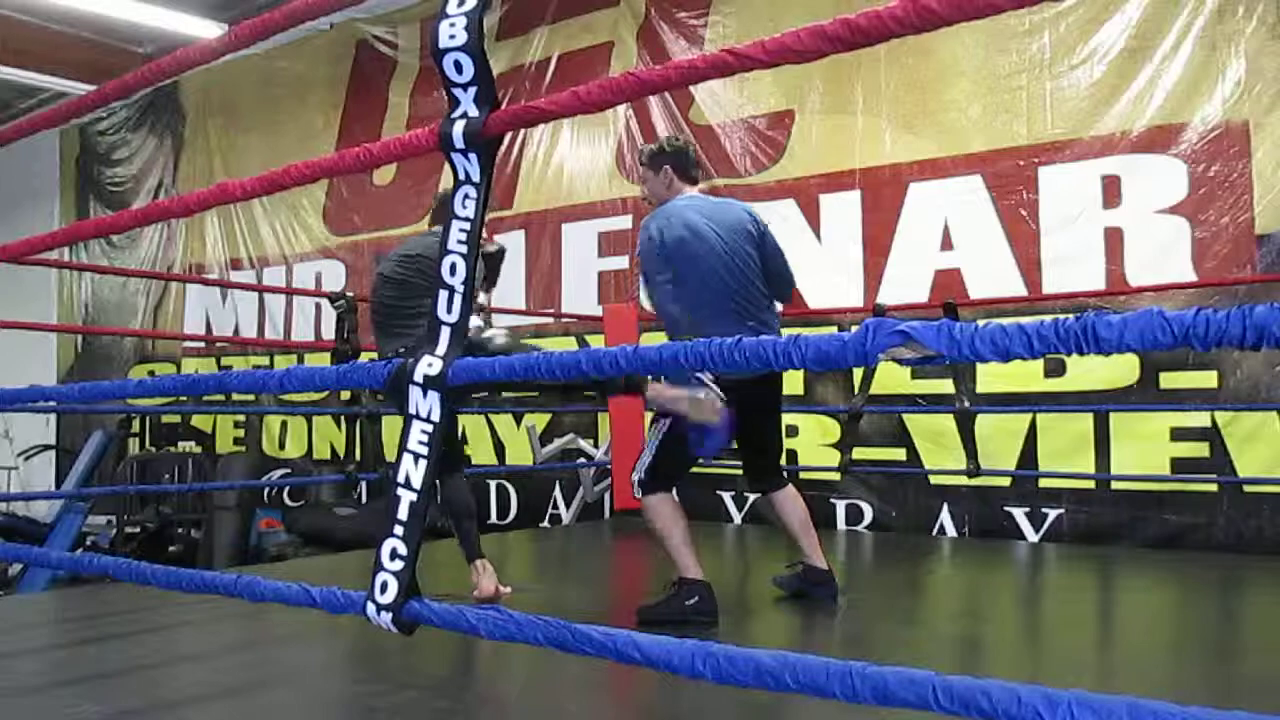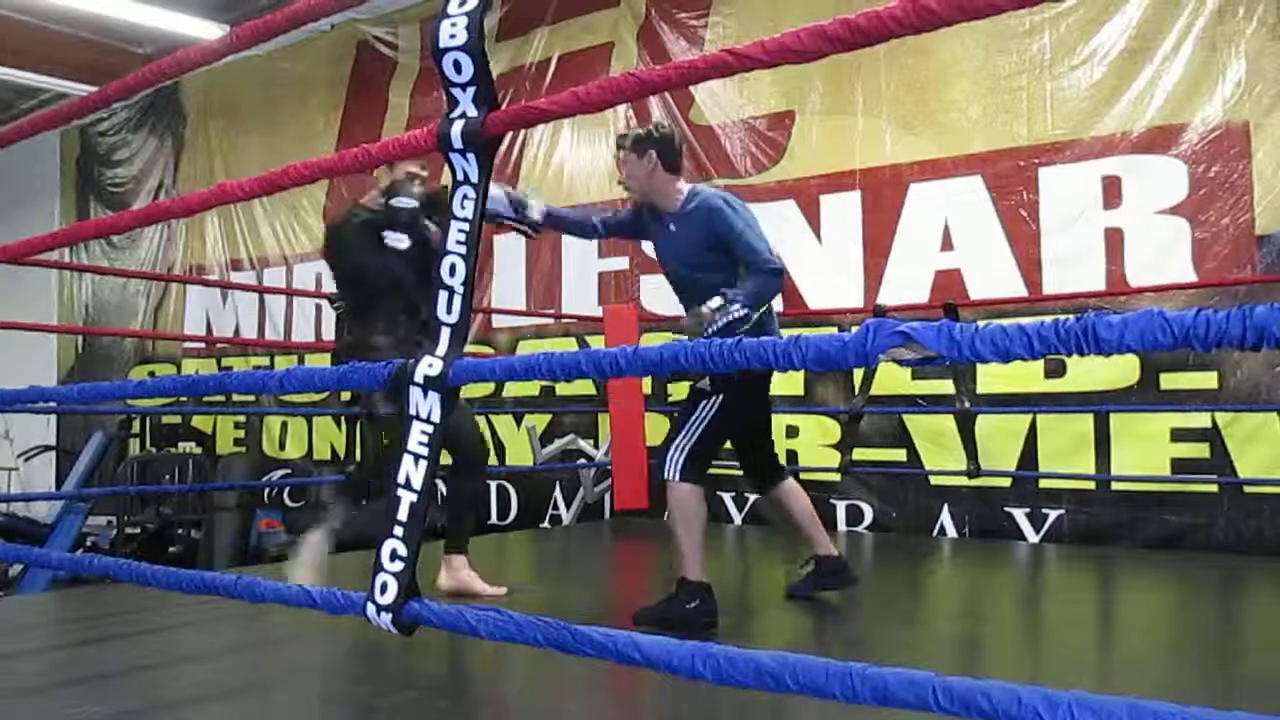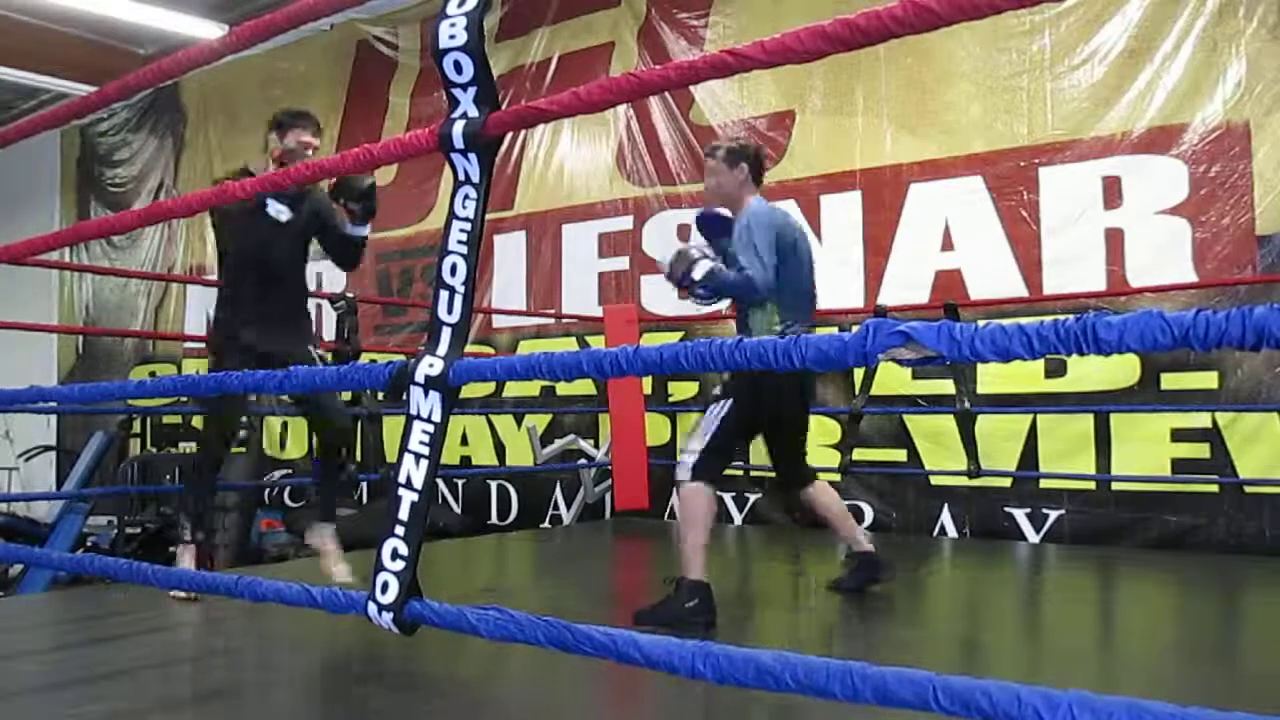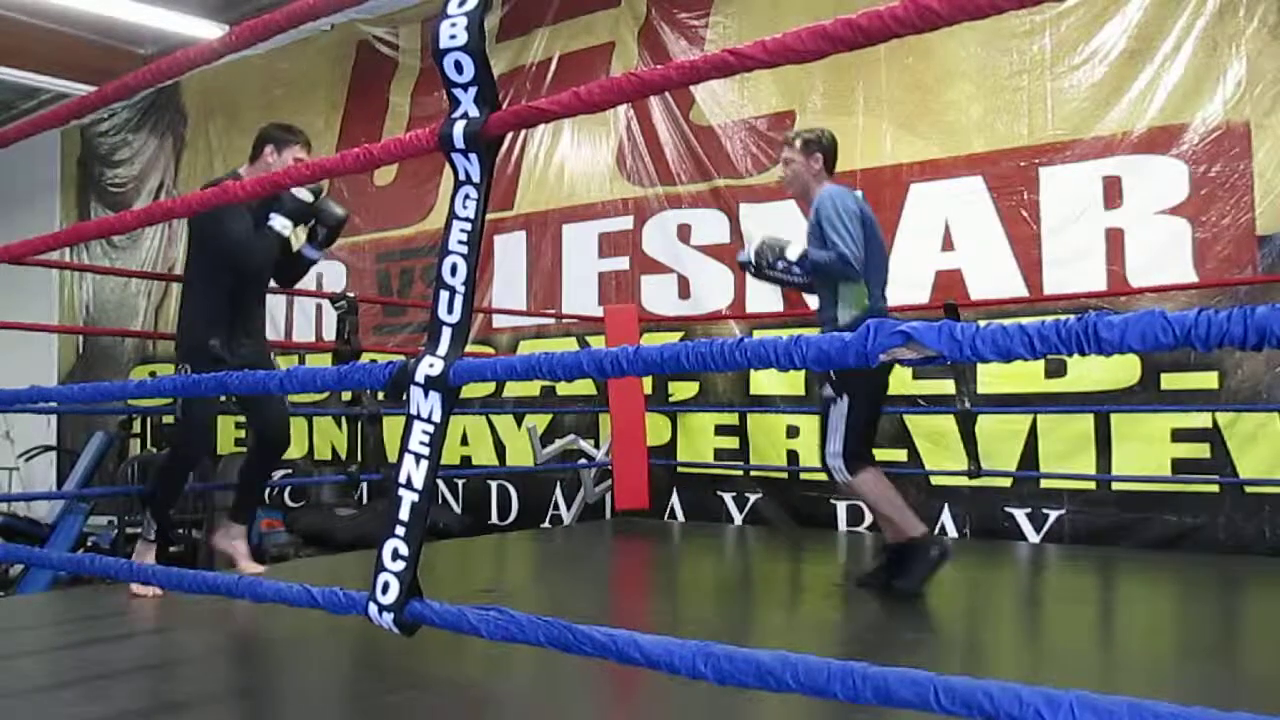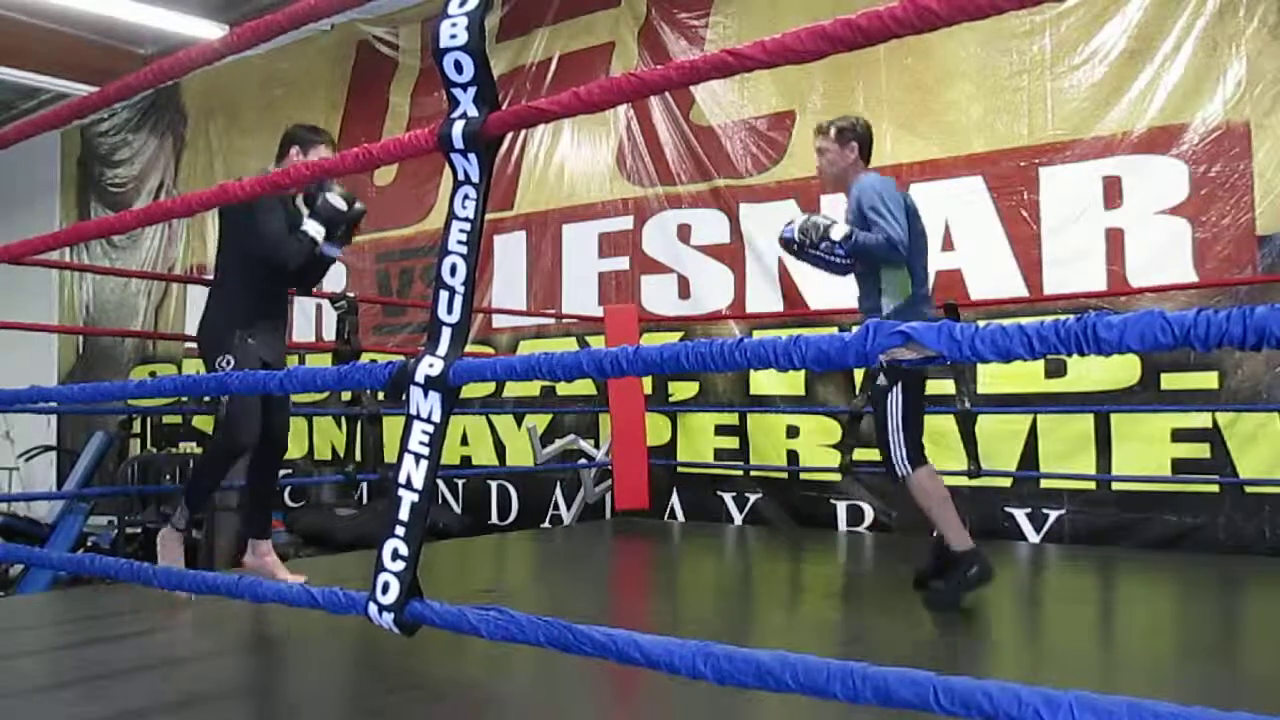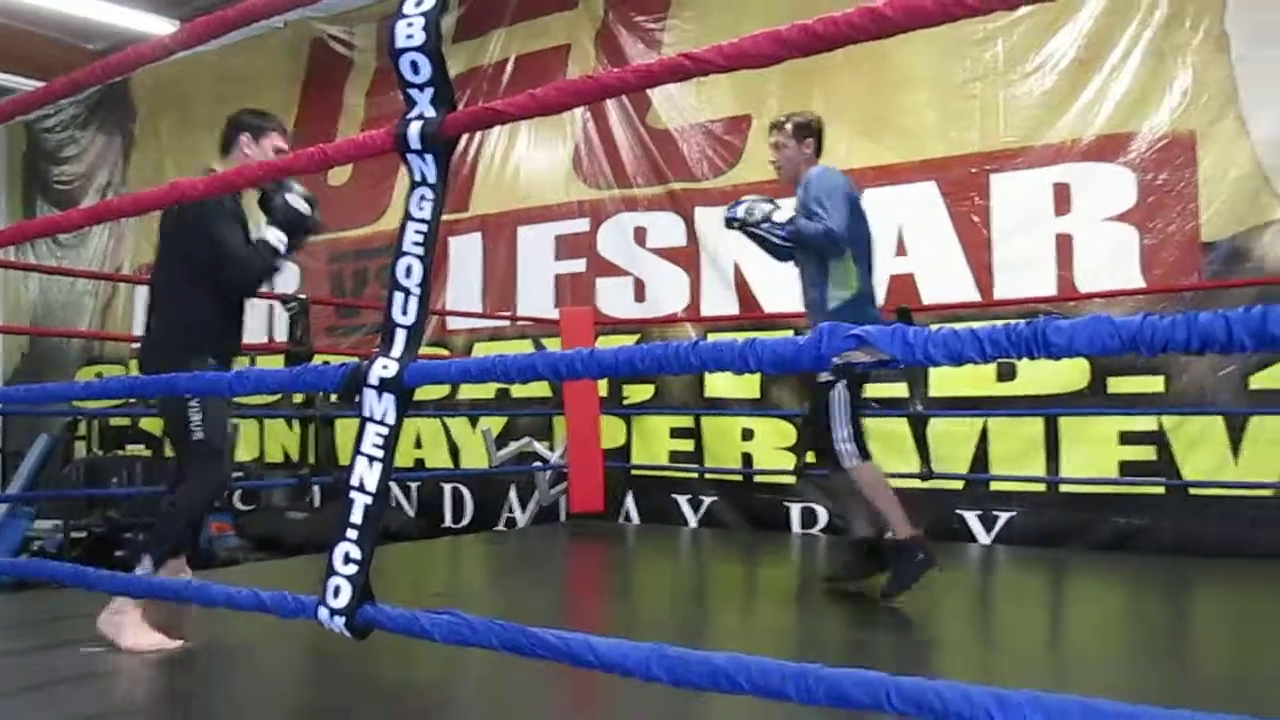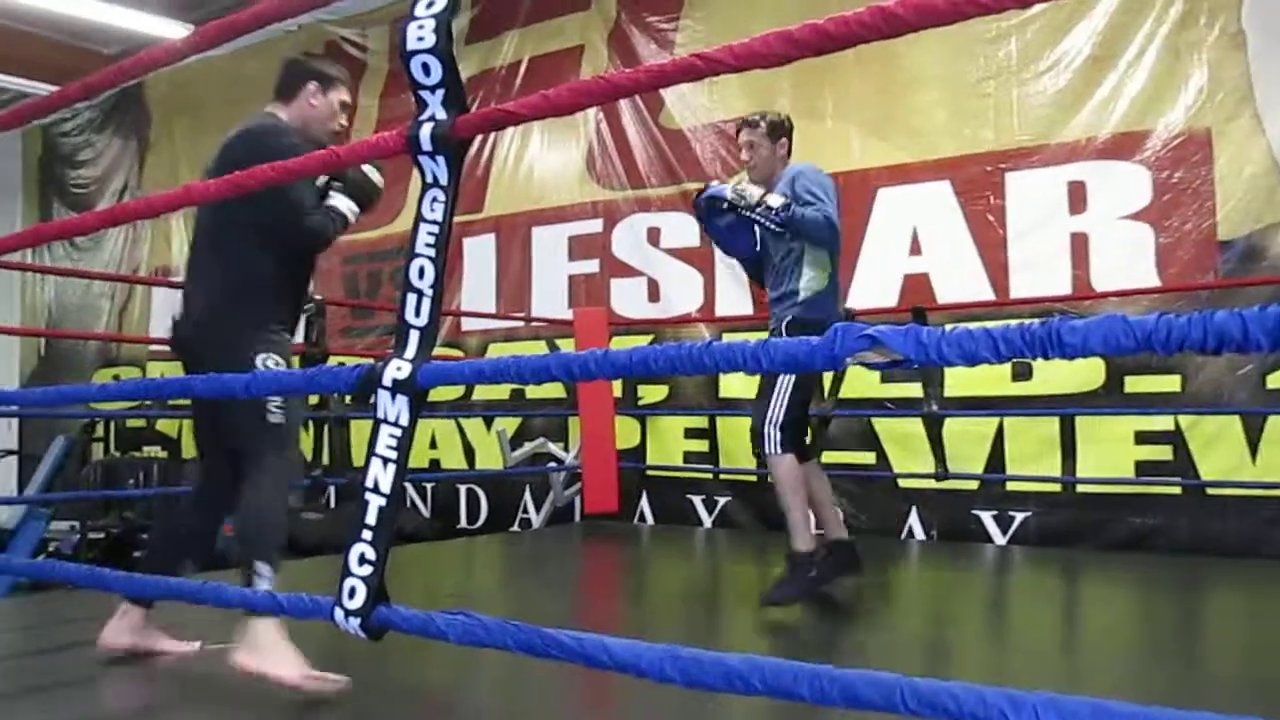
dt=0.4s
person 1, frame 1
left shoulder: (409, 251)
right shoulder: (448, 246)
left wrist: (486, 271)
left hip: (404, 372)
left knee: (450, 467)
left ankle: (481, 571)
person 1, frame 2
left shoulder: (416, 226)
right shoulder: (348, 230)
right elbow: (378, 278)
left wrist: (447, 234)
right wrist: (398, 227)
left hip: (419, 357)
right hip: (377, 356)
left knee: (472, 450)
right knee: (391, 452)
left ankle: (455, 565)
right ankle: (325, 534)
person 1, frame 3
left shoulder: (311, 199)
left elbow: (348, 259)
right elbow: (246, 249)
left wrist: (359, 216)
right wrist: (279, 201)
left hip: (292, 335)
right hip: (238, 336)
left knee: (337, 428)
right knee: (216, 442)
left ankle: (325, 530)
right ankle: (189, 552)
person 1, frame 4
left shoulder: (269, 206)
right shoulder: (220, 198)
left elbow: (284, 276)
right elbow: (248, 260)
left wrist: (317, 242)
right wrist: (285, 214)
left hip: (250, 341)
right hip: (206, 342)
left knee: (274, 435)
right knee: (190, 446)
left ankle: (234, 531)
right ankle: (147, 546)
person 1, frame 5
left shoulder: (289, 206)
right shoulder: (255, 197)
left elbow: (301, 277)
right elbow: (282, 258)
left wrist: (337, 237)
right wrist: (318, 221)
left hip: (267, 339)
right hip: (232, 335)
left knee: (272, 446)
right knee: (238, 436)
left ankle: (259, 551)
right ankle: (175, 530)
person 1, frame 6
left shoulder: (227, 203)
right shoulder: (207, 198)
left elbow: (239, 278)
right elbow: (238, 275)
left wrist: (284, 237)
right wrist: (282, 226)
left hip: (205, 360)
right hip: (181, 359)
left knee: (209, 467)
right knee: (206, 469)
left ankle: (173, 566)
right ankle: (126, 607)
person 1, frame 7
left shoulder: (251, 146)
right shoulder: (274, 140)
right elbow: (302, 234)
left wrist: (336, 191)
right wrist: (350, 194)
left hip: (219, 333)
right hip: (242, 335)
left knee: (222, 478)
right knee: (276, 464)
left ankle: (131, 619)
right ankle: (258, 634)
person 2, frame 1
left shoulder: (657, 227)
right shoulder: (742, 214)
left elbow: (670, 311)
right elbow: (784, 285)
left wrist: (690, 383)
left hip: (708, 369)
right hip: (764, 366)
left knee: (650, 477)
right knee: (767, 473)
left ankle: (693, 590)
right ankle: (818, 571)
person 2, frame 2
left shoulder: (713, 206)
right shoulder: (652, 215)
left elbow: (771, 271)
right elbow: (599, 226)
left wrist: (724, 310)
right wrist: (529, 211)
left knee: (680, 461)
right knee: (763, 467)
left ankle: (694, 593)
right ankle: (829, 562)
person 2, frame 3
left shoulder: (756, 218)
right shoulder: (774, 219)
left elbow: (756, 288)
left wrist: (699, 270)
right wrist: (718, 251)
left hip: (766, 362)
right hip: (793, 363)
left knee: (695, 463)
right knee: (794, 471)
left ankle: (693, 594)
right ankle: (865, 555)
person 2, frame 4
left shoulder: (833, 201)
right shoulder: (836, 203)
left elbow: (847, 265)
left wrist: (793, 254)
right wrist: (780, 266)
left knee: (842, 457)
right knee: (854, 455)
left ankle: (921, 541)
right ankle: (897, 554)
person 2, frame 5
left shoulder: (872, 188)
right shoulder: (867, 193)
left elbow: (895, 248)
left wrist: (836, 234)
right wrist: (816, 246)
left knee: (902, 451)
right knee: (900, 448)
left ankle: (966, 557)
right ankle: (949, 547)
person 2, frame 6
left shoulder: (823, 181)
right shoulder: (814, 187)
left elbow: (832, 239)
left wrist: (776, 217)
right wrist: (765, 227)
left hip: (845, 328)
right hip: (836, 328)
left knee: (843, 444)
right knee: (825, 440)
left ankle: (908, 545)
right ankle: (867, 541)
person 2, frame 7
left shoulder: (803, 176)
right shoulder: (774, 191)
left elbow: (827, 227)
right elbow: (763, 272)
left wrist: (764, 200)
right wrist: (731, 233)
left hip: (805, 322)
right hip: (798, 325)
left knee: (772, 436)
right knee: (792, 443)
left ankle: (804, 555)
right ankle: (837, 545)
